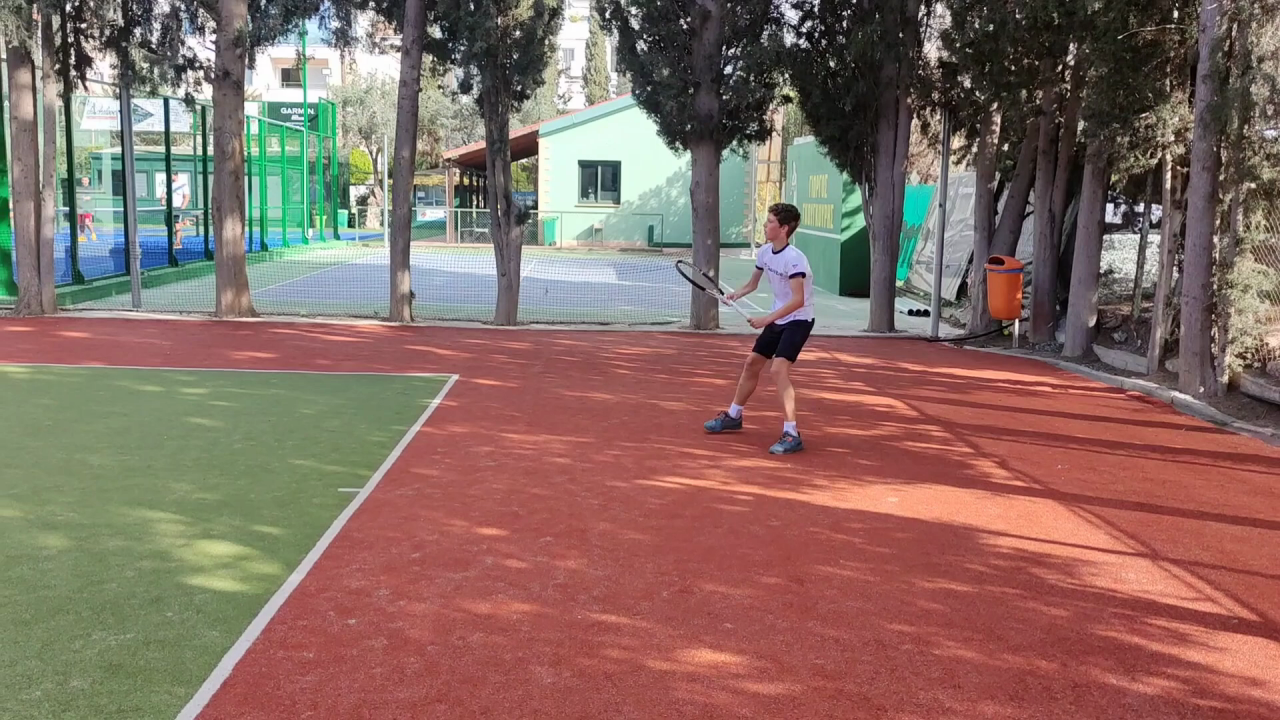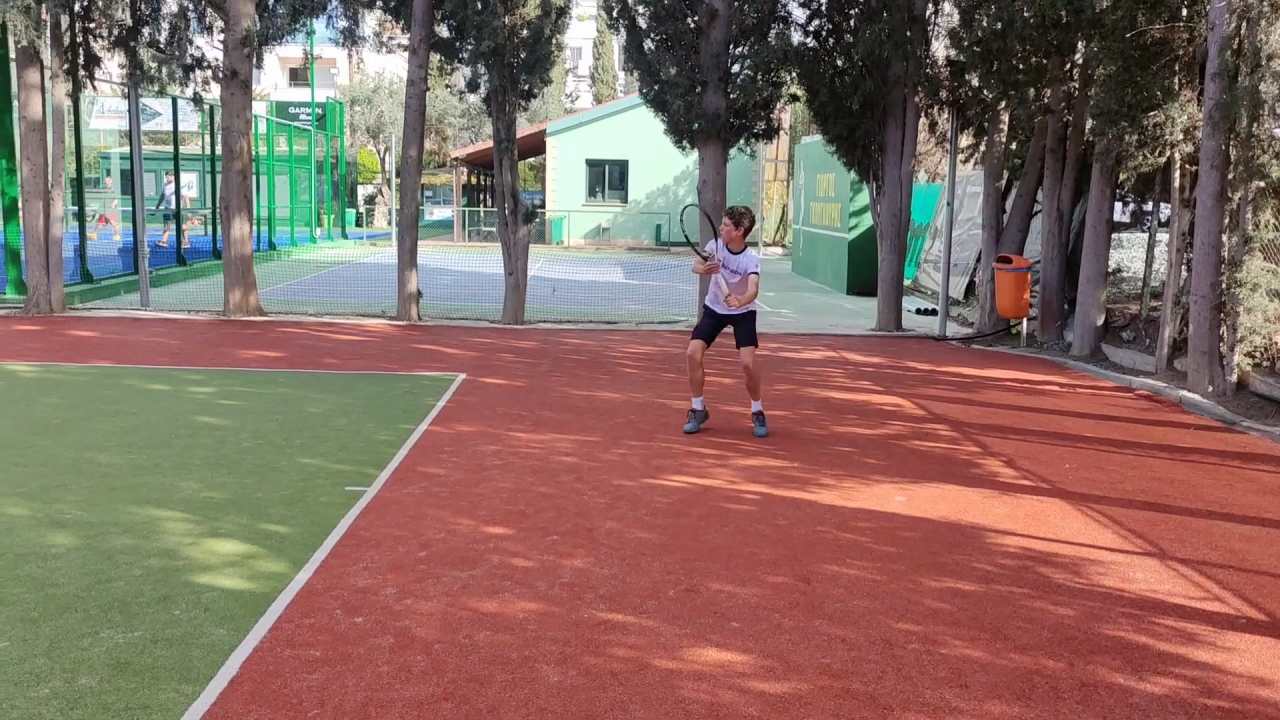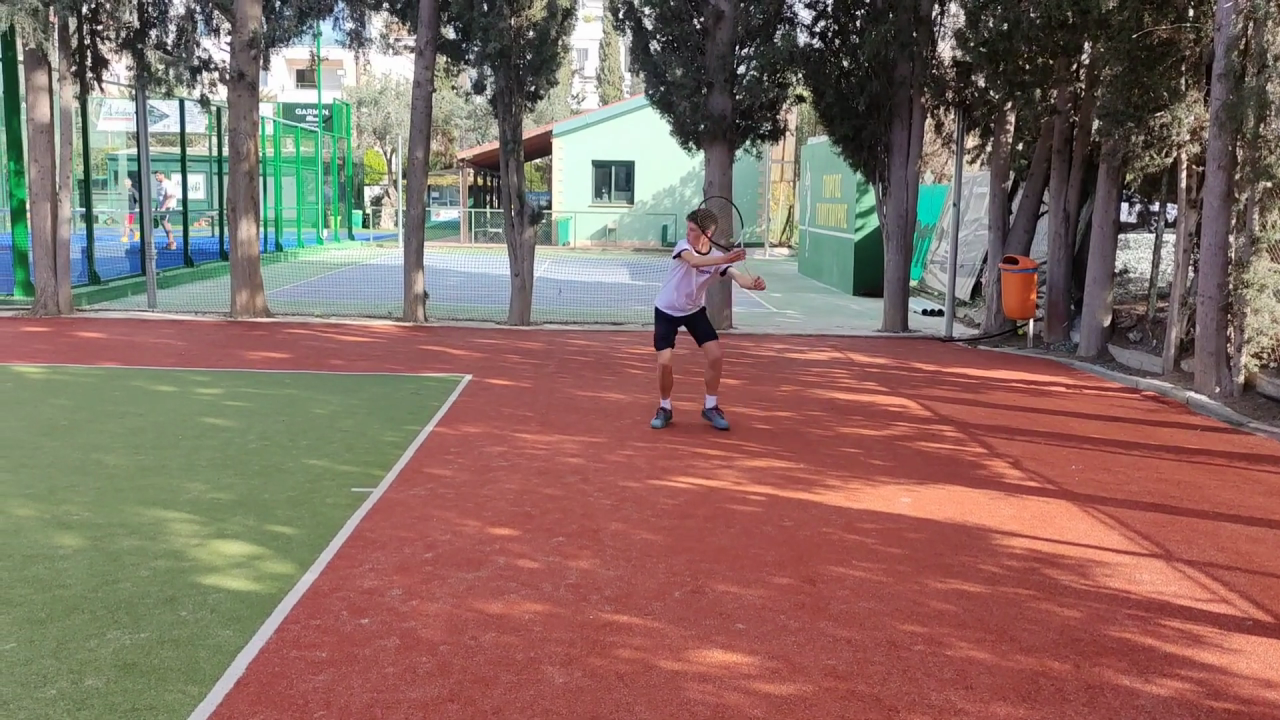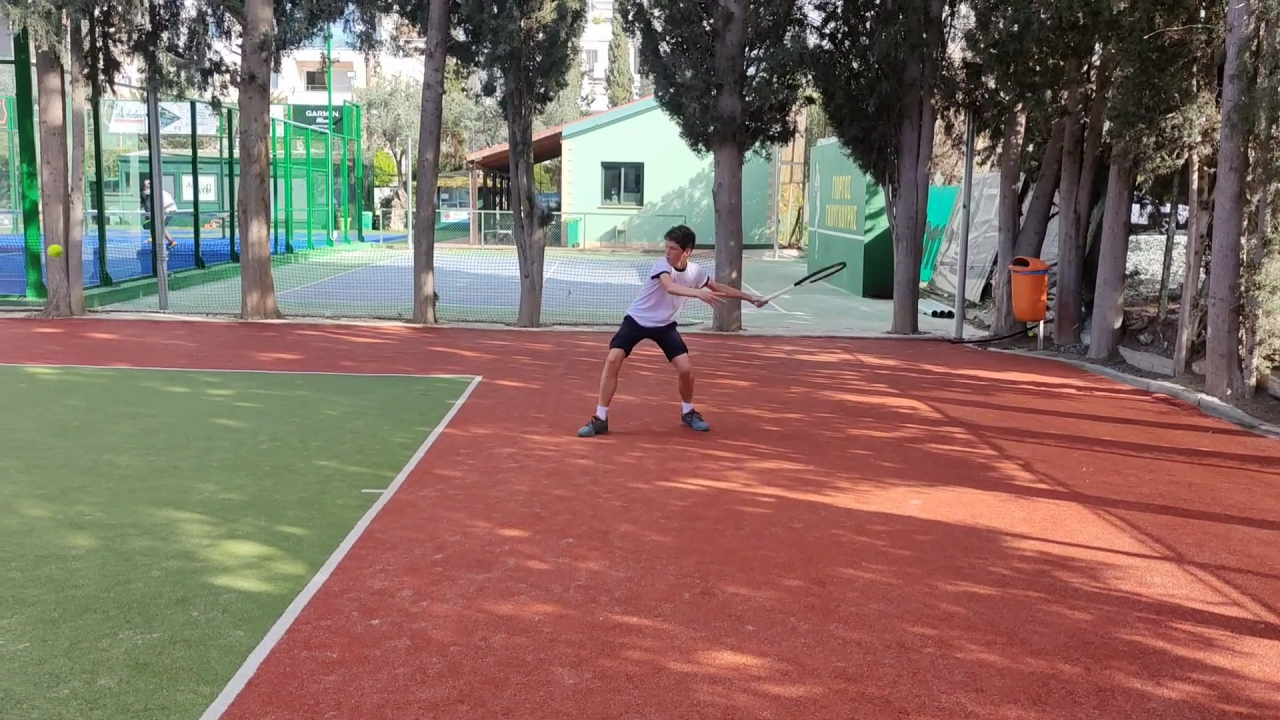
dt=0.4s
person 1, frame 1
left shoulder: (795, 258)
right shoulder: (764, 252)
left elbow: (798, 300)
right elbow: (753, 283)
left wrist: (767, 318)
right wrist: (736, 294)
left hip: (798, 321)
right hip: (779, 320)
left knee: (778, 370)
right knee: (751, 364)
left ankle: (791, 434)
right ankle: (733, 416)
person 1, frame 2
left shoulder: (751, 258)
right shoulder: (717, 245)
left elbow: (752, 290)
right elbow: (697, 265)
left wrist: (739, 299)
right wrist: (704, 268)
left hip: (742, 312)
right hip: (714, 310)
left knee: (747, 362)
right knee: (693, 354)
left ankle: (757, 413)
right ankle: (699, 410)
person 1, frame 3
left shoulder: (718, 257)
right shoulder: (683, 246)
left elbow: (740, 279)
right elbow: (695, 261)
left wrist: (756, 283)
right wrist: (726, 259)
left hip: (694, 311)
right hip: (666, 310)
left knee: (715, 356)
right knee: (665, 362)
left ankle: (711, 407)
right ankle: (665, 408)
person 1, frame 4
left shoulder: (695, 272)
right shoulder: (662, 265)
left elbow: (718, 289)
right elbow: (670, 287)
left wrist: (749, 297)
right wrist: (699, 294)
left hip: (665, 325)
right hip: (636, 320)
left knee: (685, 368)
right knee: (613, 360)
left ankle: (688, 412)
right ankle: (599, 418)
